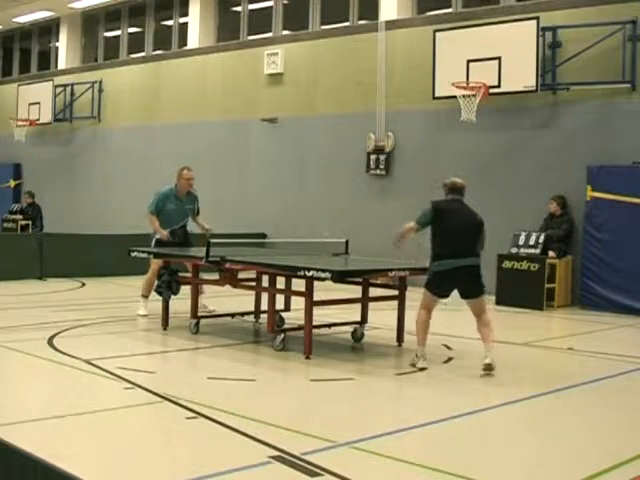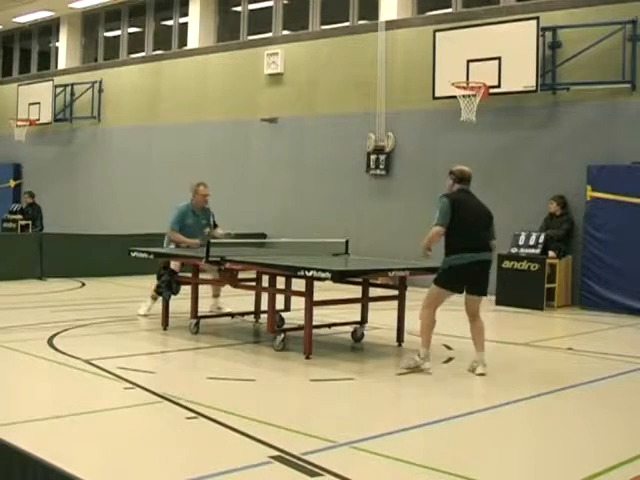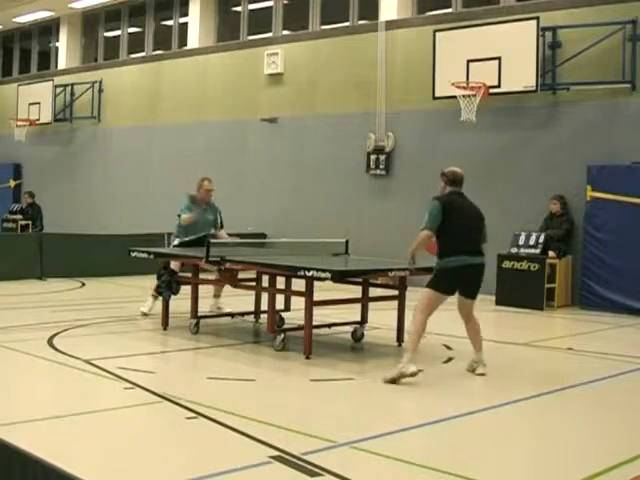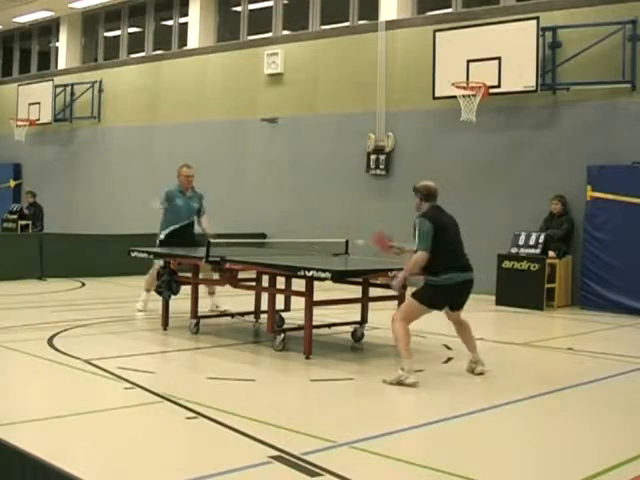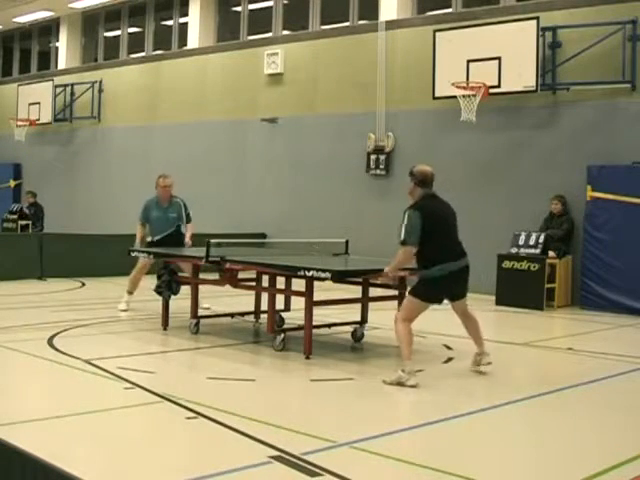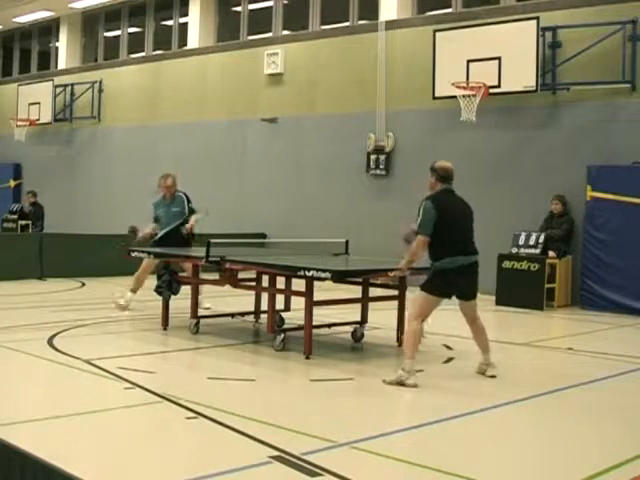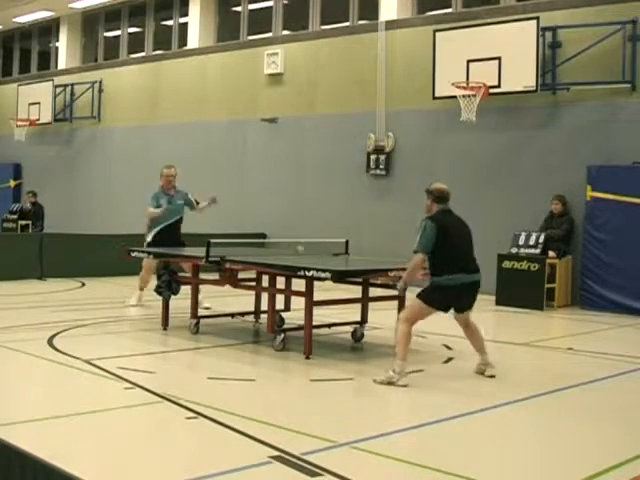
dt=0.3s
person 1, frame 1
left shoulder: (437, 207)
right shoulder: (476, 218)
left elbow: (412, 227)
left wrist: (399, 237)
left hip: (442, 267)
right hip: (471, 267)
left knee: (425, 308)
right knee: (481, 314)
left ankle: (420, 356)
right ankle: (489, 355)
person 1, frame 2
left shoulder: (449, 200)
right shoulder: (483, 208)
left elbow: (439, 230)
right elbow: (492, 244)
left wrist: (426, 244)
left hip: (457, 262)
right hip: (483, 262)
left knee: (429, 306)
right knee: (473, 313)
left ankle: (423, 356)
right ankle: (479, 361)
person 1, frame 3
left shoulder: (440, 202)
right shoulder: (475, 209)
left elbow: (427, 233)
left wrist: (412, 251)
left hip: (451, 266)
right hip: (476, 265)
left knee: (421, 312)
right knee: (467, 313)
left ankle: (408, 362)
right ankle: (479, 361)
person 1, frame 4
left shoulder: (424, 219)
right shoulder: (447, 218)
left elbow: (422, 255)
left wrist: (402, 277)
right wrist: (408, 253)
left hip: (441, 283)
right hip: (465, 279)
left knee: (399, 319)
right knee: (456, 319)
left ankle: (407, 371)
right ankle: (476, 361)
person 1, frame 5
left shoulder: (415, 210)
right shoulder: (445, 206)
left elbow: (409, 249)
left wrist: (391, 268)
left hip: (435, 275)
right hip: (459, 268)
left knee: (402, 319)
right knee: (463, 312)
left ankle: (407, 372)
right ankle: (482, 354)
person 1, frame 6
left shoulder: (431, 202)
right shoulder: (464, 205)
left elbow: (421, 239)
left wrist: (406, 260)
right wrist: (426, 247)
left hip: (445, 270)
right hip: (469, 266)
left knee: (415, 317)
right knee: (472, 316)
left ankle: (407, 371)
right ankle: (487, 363)
person 1, frame 7
left shoulder: (431, 222)
right shoulder: (461, 224)
left elbow: (420, 258)
left wrist: (404, 279)
right wrist: (433, 271)
left hip: (446, 284)
right hip: (472, 282)
left knee: (405, 319)
right knee: (464, 321)
left ankle: (398, 372)
right ankle: (486, 364)
person 2, frame 1
left shoulder: (193, 196)
right shoulder: (164, 194)
left elbow: (195, 215)
right elbow: (151, 214)
left wrist: (203, 225)
right wrist: (160, 231)
left hip: (181, 235)
right hip: (163, 237)
right knee: (155, 269)
left ankle: (200, 301)
right ankle: (143, 304)
person 2, frame 2
left shoulder: (207, 212)
right shoulder: (183, 210)
left elbow: (215, 229)
right elbow: (172, 233)
left wrist: (224, 235)
right wrist: (192, 242)
left hip: (196, 247)
right hip: (176, 247)
left knee: (218, 269)
left ankle: (215, 304)
right ankle: (148, 304)
person 2, frame 3
left shoulder: (214, 209)
right shoulder: (190, 204)
left elbow: (219, 231)
right elbow: (183, 220)
left wrist: (228, 239)
right wrist: (195, 213)
left knee: (223, 270)
right knee: (172, 272)
left ankle: (216, 304)
right ankle: (151, 301)
person 2, frame 4
left shoulder: (198, 196)
right shoulder: (171, 193)
left elbow: (201, 216)
right elbow: (162, 210)
left wrist: (205, 229)
right wrist: (163, 207)
left hip: (188, 238)
right hip: (169, 237)
left knee: (206, 267)
right knee: (159, 268)
left ankle: (213, 303)
right ankle: (144, 299)
person 2, frame 5
left shoulder: (179, 203)
right shoulder: (149, 204)
left elbow: (188, 223)
right elbow: (141, 224)
left wrist: (188, 237)
right wrist: (138, 242)
left hip: (176, 242)
right hip: (156, 242)
left knee: (192, 270)
right knee: (140, 268)
right ankle: (126, 300)
person 2, frame 6
left shoulder: (182, 198)
right shoulder: (158, 204)
left elbow: (194, 216)
right elbow: (156, 225)
left wrist: (190, 224)
right wrist: (144, 233)
left hip: (182, 242)
right hip: (163, 241)
right knee: (145, 267)
right ankle: (127, 299)
person 2, frame 7
left shoulder: (182, 195)
right shoulder: (157, 195)
left elbow: (197, 208)
right elbow: (149, 213)
left wrist: (208, 203)
right wrist: (160, 211)
left hip: (175, 239)
right hip: (156, 238)
left knee: (191, 267)
right knee: (148, 269)
right ankle: (138, 295)
